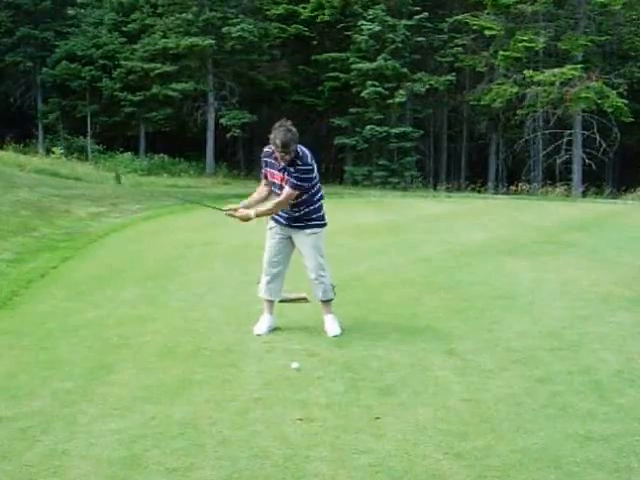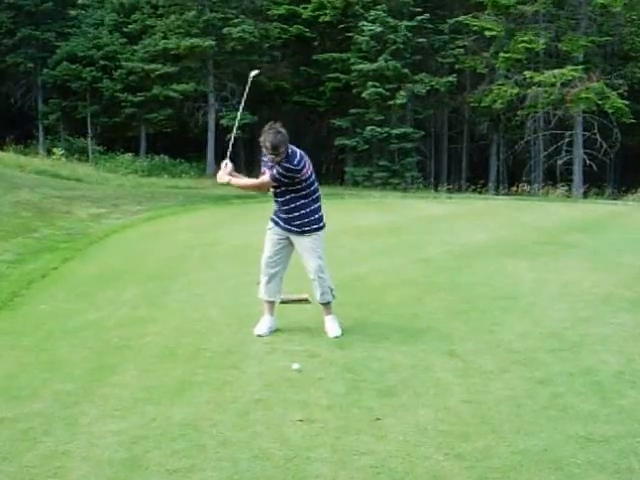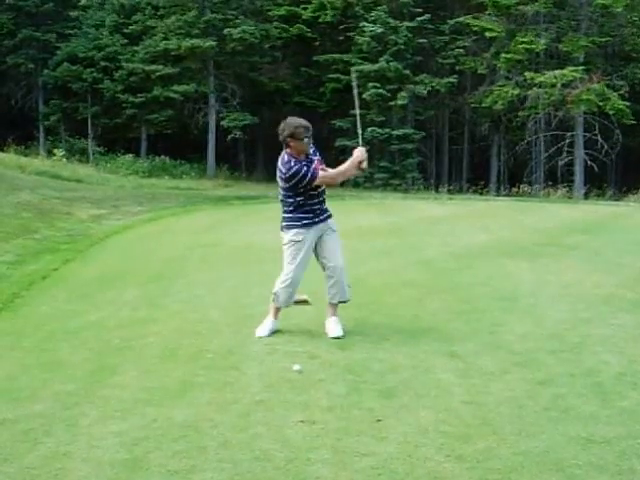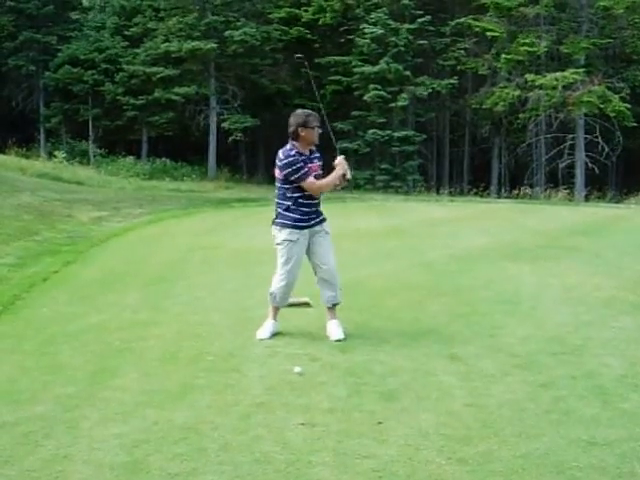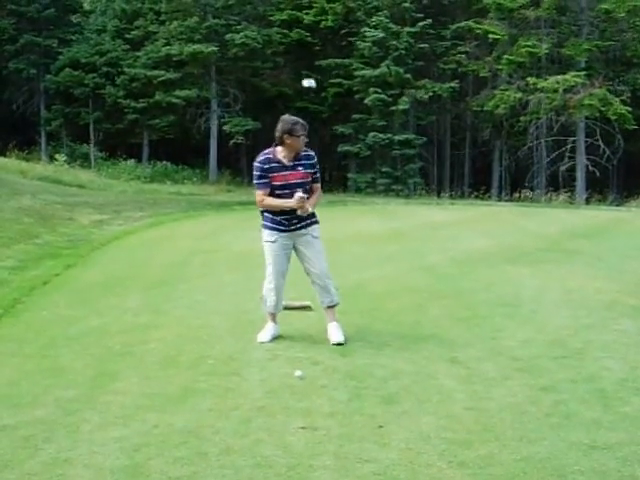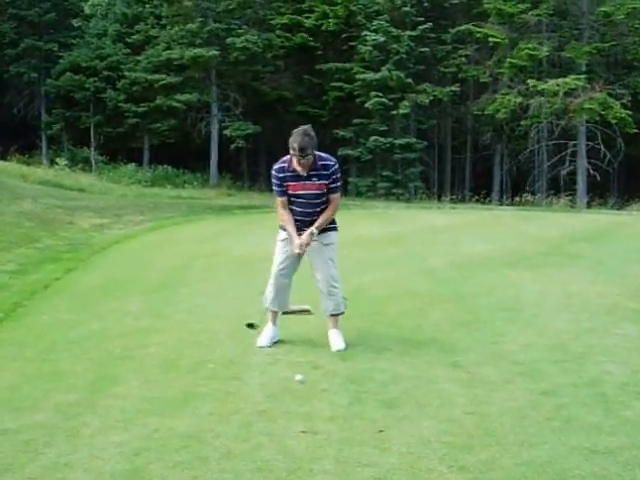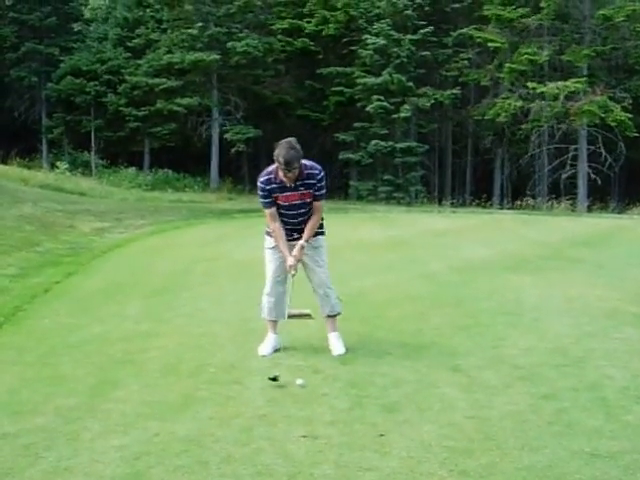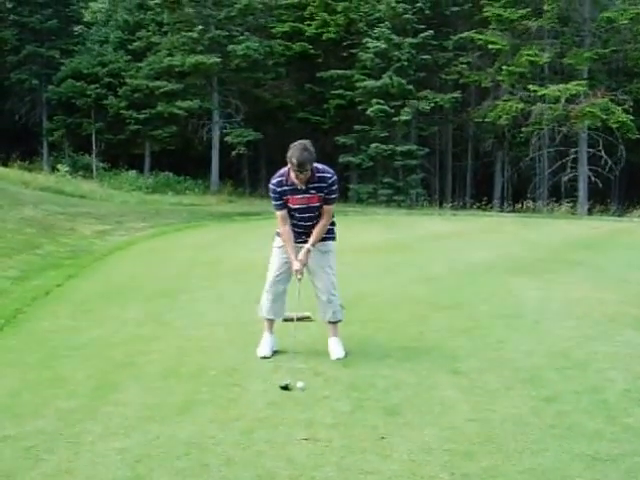
dt=0.5s
person 1, frame 1
left shoulder: (305, 163)
right shoulder: (267, 154)
left elbow: (285, 200)
right elbow: (266, 186)
left wrist: (253, 214)
right wrist: (243, 206)
left hip: (308, 224)
right hip: (280, 222)
left knee: (317, 269)
right knee: (271, 267)
left ankle: (329, 316)
right ankle: (268, 316)
person 1, frame 2
left shoulder: (293, 162)
right shoulder: (269, 155)
left elbow: (260, 185)
right elbow: (263, 187)
left wrist: (228, 180)
right wrist: (232, 174)
left hip: (307, 225)
right hip: (280, 222)
left knee: (317, 270)
right knee: (269, 266)
left ankle: (329, 316)
right ankle: (268, 317)
person 1, frame 3
left shoulder: (307, 151)
right shoulder: (290, 167)
left elbow: (326, 173)
right elbow: (329, 180)
left wrist: (352, 165)
right wrist: (354, 161)
left hip: (323, 220)
right hip: (298, 227)
left knee: (336, 267)
right knee: (291, 274)
left ankle: (332, 317)
right ankle: (272, 318)
person 1, frame 4
left shoulder: (313, 152)
right shoulder: (289, 157)
left elbow: (320, 185)
right elbow: (316, 189)
left wrist: (339, 176)
right wrist: (339, 170)
left hip: (316, 224)
right hip: (291, 227)
left knee: (328, 270)
right knee: (286, 274)
left ankle: (332, 320)
right ankle: (272, 320)
person 1, frame 5
left shoulder: (309, 157)
right shoulder: (263, 161)
left elbow: (316, 191)
right elbow: (261, 200)
left wrist: (308, 206)
right wrist: (291, 204)
left hip: (306, 227)
right hip: (275, 230)
left knee: (320, 272)
right knee: (274, 277)
left ankle: (332, 323)
right ankle: (272, 324)
person 1, frame 6
left shoulder: (329, 165)
right shoulder: (280, 169)
left elbow: (334, 203)
right elbow: (282, 208)
left wrist: (312, 231)
right wrist: (294, 236)
left hip: (322, 232)
right hip: (290, 232)
left knee: (328, 280)
right knee: (279, 276)
left ankle: (334, 329)
right ankle: (271, 326)
person 1, frame 7
left shoulder: (316, 173)
right shoulder: (265, 180)
left elbow: (317, 213)
right elbow: (273, 220)
left wrist: (301, 244)
right wrist: (286, 254)
left hip: (311, 236)
right hip: (277, 239)
left knee: (322, 282)
right knee: (273, 285)
left ankle: (333, 333)
right ankle: (272, 335)
person 1, frame 8
left shoulder: (328, 177)
right shoulder: (277, 182)
left elbow: (326, 217)
right elbow: (283, 222)
left wrist: (308, 249)
right wrist: (293, 257)
left hip: (320, 240)
right hip: (286, 240)
left knee: (327, 288)
right knee: (274, 284)
left ankle: (334, 338)
right ankle: (268, 336)
